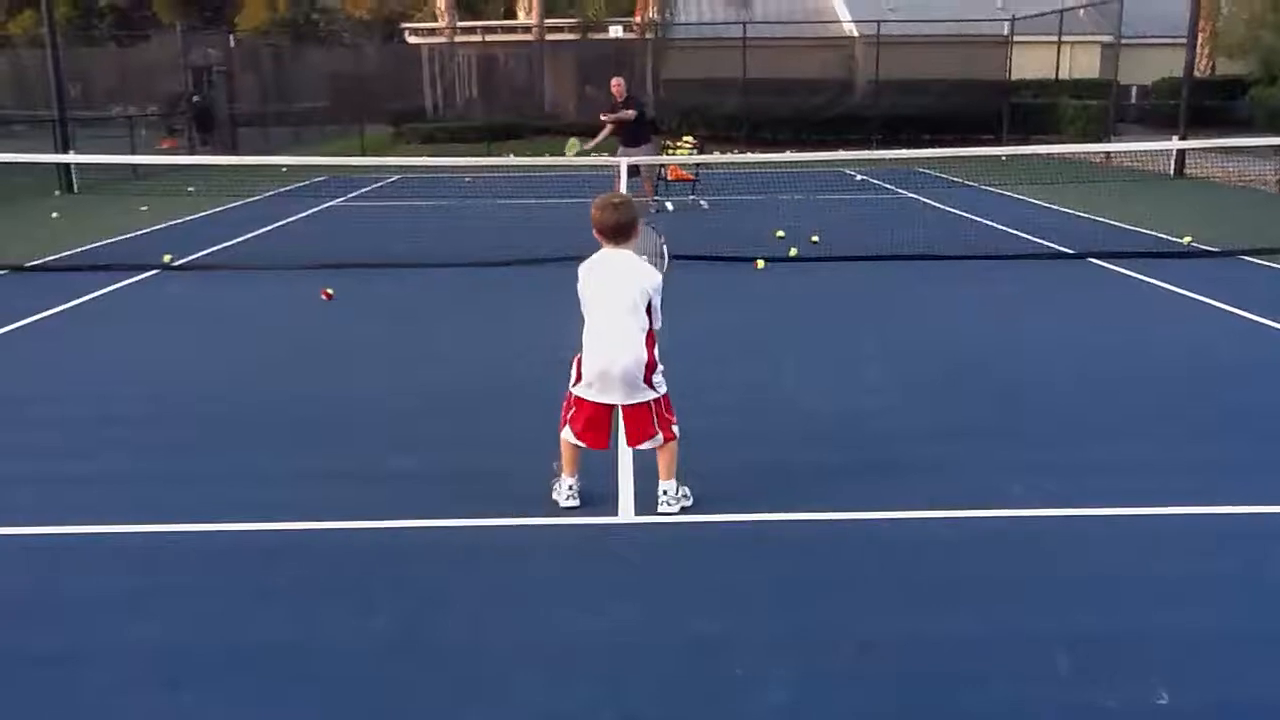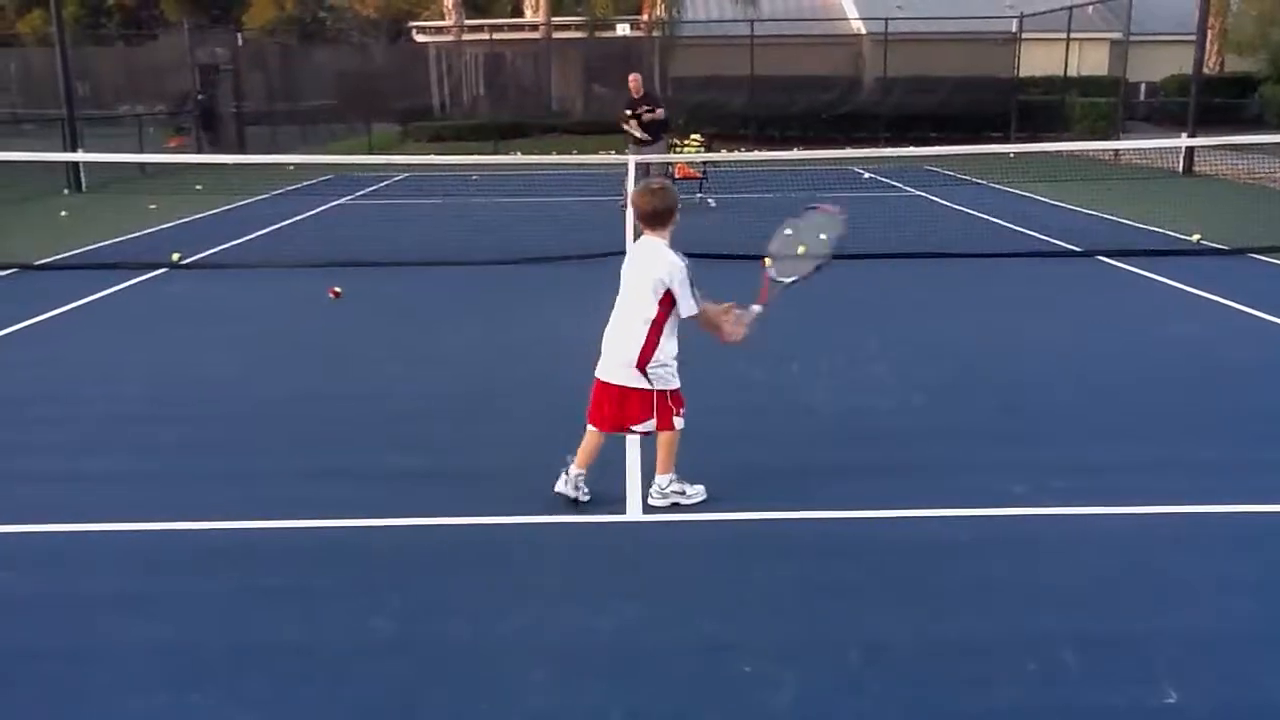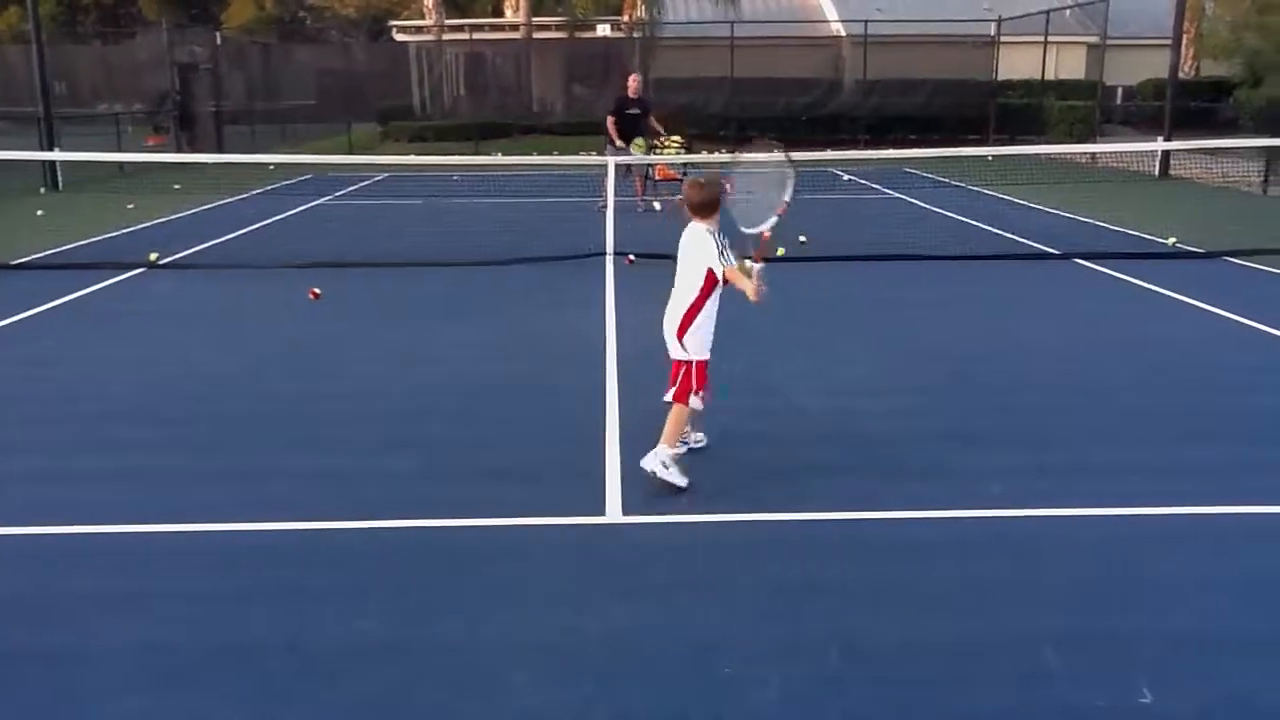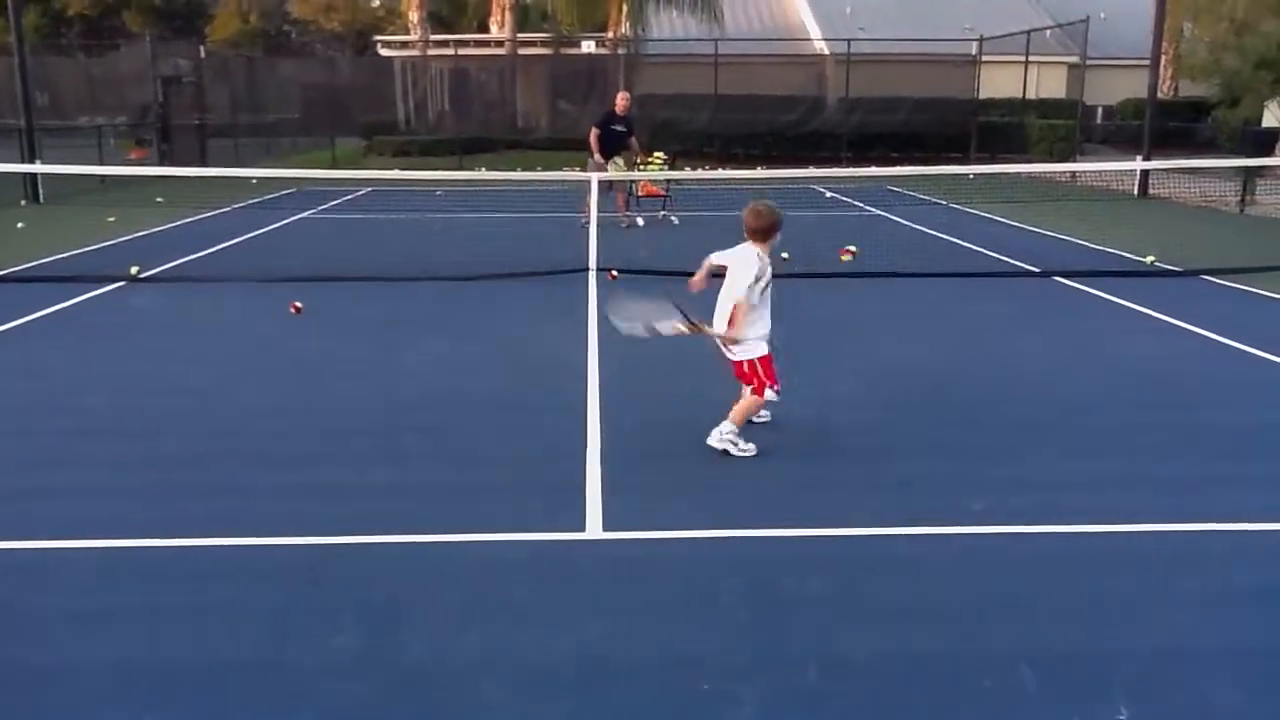
dt=0.5s
person 1, frame 1
left shoulder: (586, 269)
right shoulder: (649, 275)
right elbow: (653, 324)
left hip: (595, 365)
right hip: (638, 366)
left knee: (572, 423)
right knee: (665, 427)
left ankle: (567, 487)
right ankle: (669, 492)
person 1, frame 2
left shoulder: (636, 251)
right shoulder: (672, 264)
right elbow: (691, 311)
left wrist: (715, 311)
right wrist: (724, 329)
left hip: (613, 347)
right hip: (646, 356)
left knee: (604, 418)
right knee: (670, 416)
left ankle: (574, 477)
right ankle: (665, 485)
person 1, frame 3
left shoulder: (692, 232)
right shoulder: (710, 239)
right elbow: (726, 268)
left wrist: (743, 273)
right wrist: (748, 284)
left hip: (680, 322)
right hip: (689, 329)
left knee: (689, 385)
right knee: (689, 392)
left ankle: (682, 434)
right ankle: (661, 456)
person 1, frame 4
left shoulder: (741, 250)
right shoulder: (759, 265)
left elbow: (712, 260)
right elbow: (744, 300)
left wrist: (700, 277)
right wrist: (734, 329)
left hip: (728, 330)
right hip: (745, 338)
left knee: (749, 376)
right knee: (765, 390)
left ankle: (746, 411)
right ankle: (725, 433)
